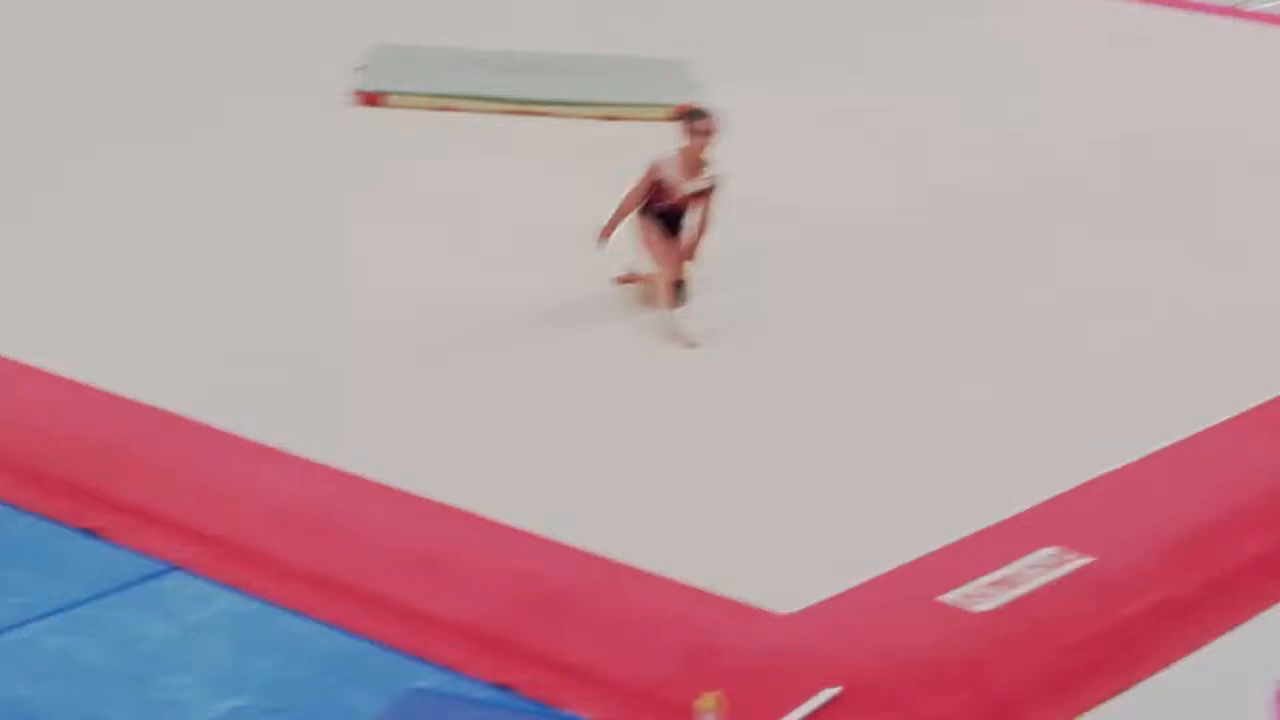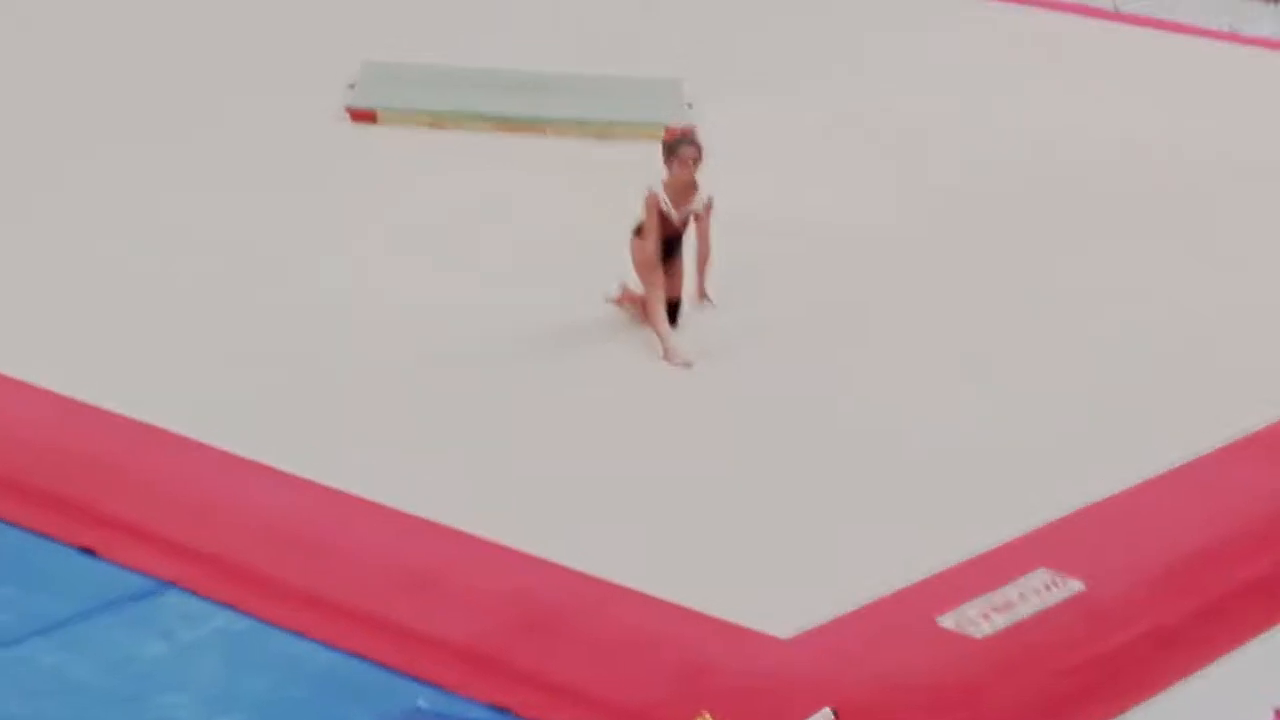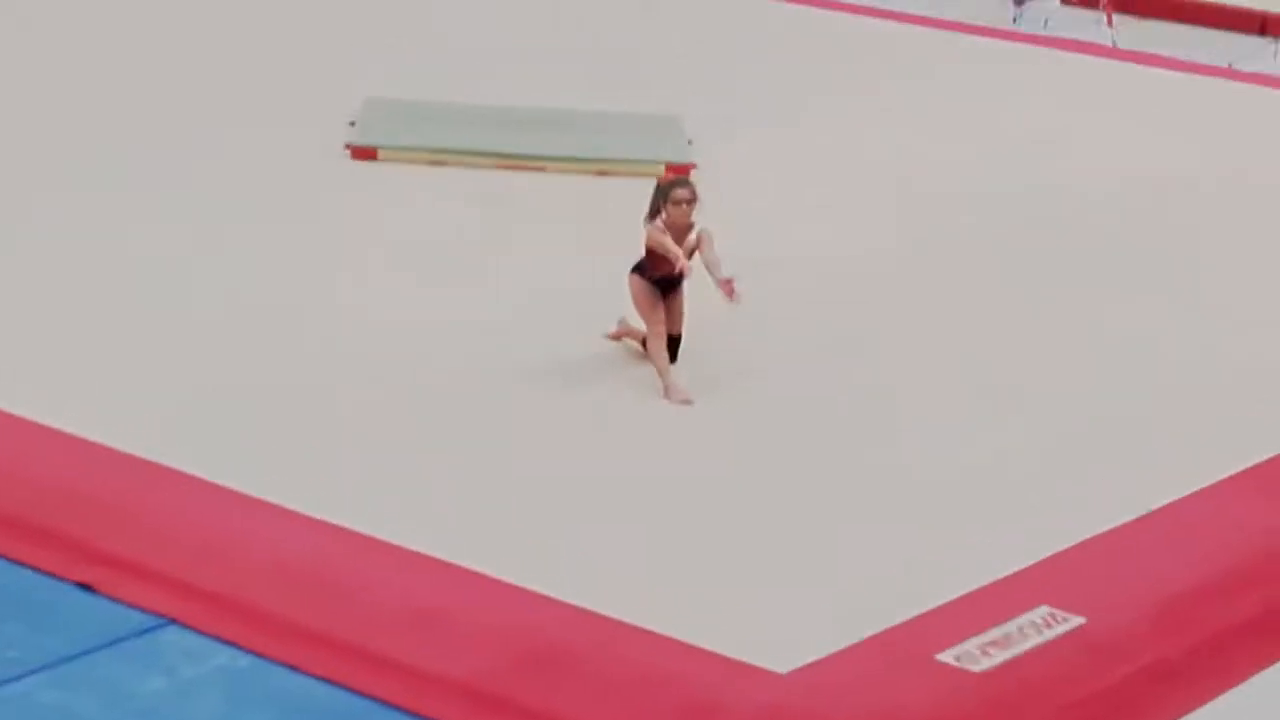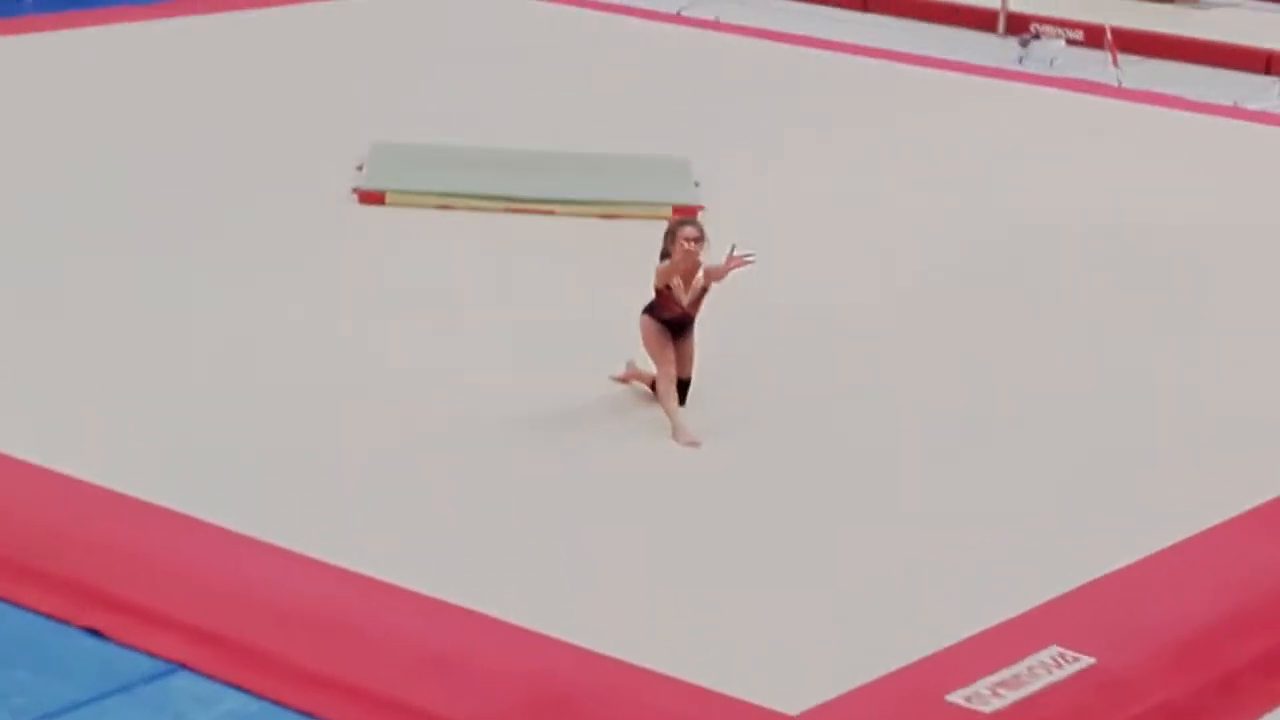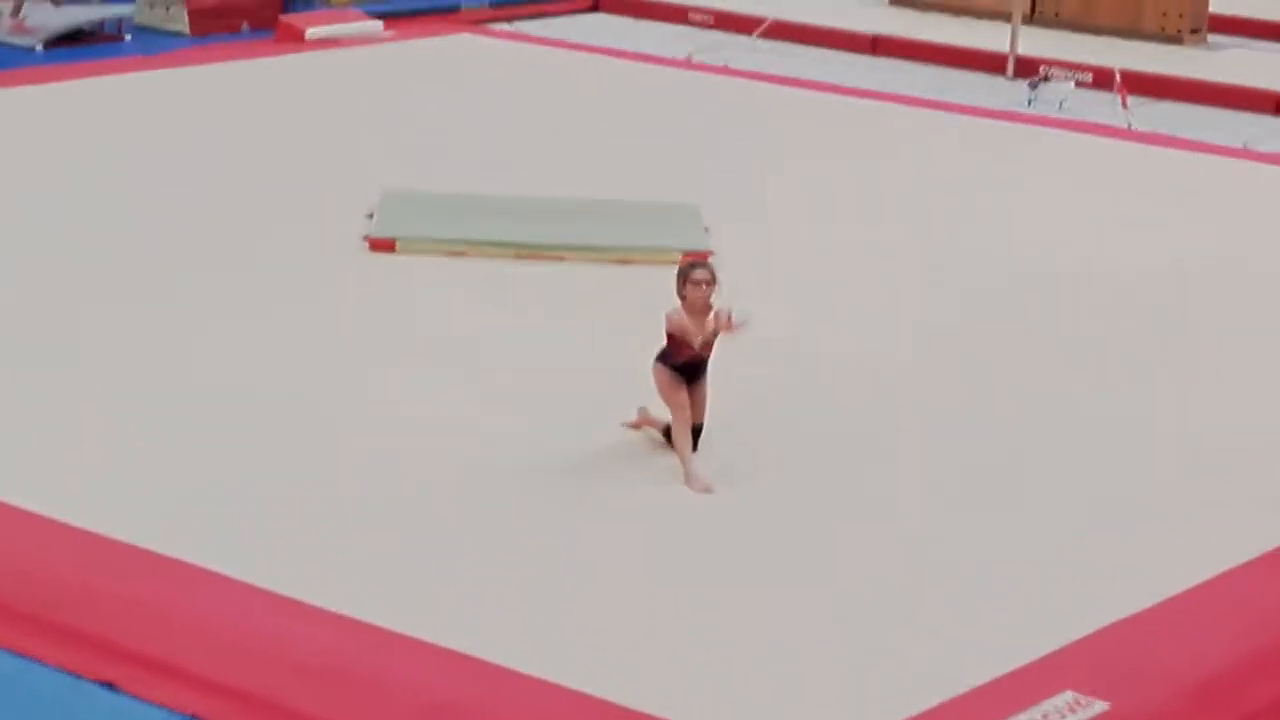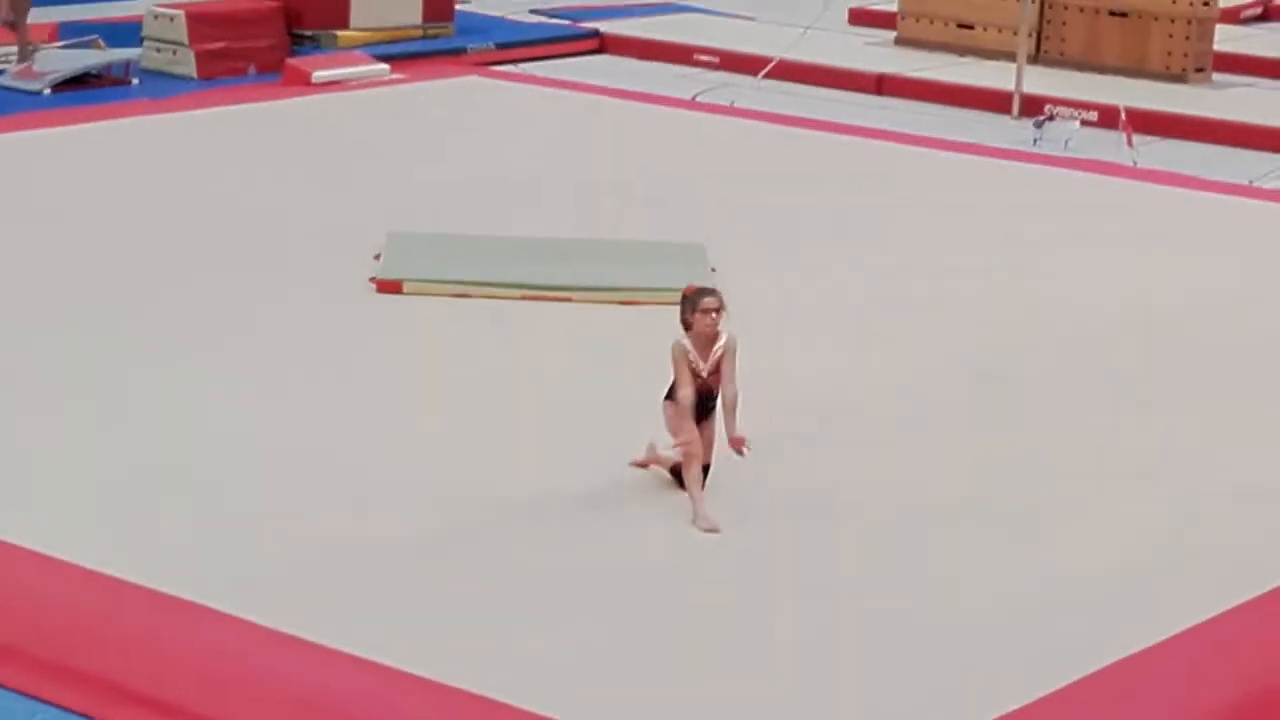
dt=0.2s
person 1, frame 1
left shoulder: (710, 177)
right shoulder: (663, 164)
left elbow: (703, 217)
right elbow: (634, 197)
left wrist: (691, 247)
right wrist: (610, 226)
left hip: (675, 225)
right hip: (651, 219)
left knee: (677, 294)
right knee: (665, 264)
left ankle: (634, 275)
right ankle: (671, 324)
person 1, frame 2
left shoulder: (703, 199)
right shoulder: (655, 194)
left elbow: (703, 242)
right elbow: (651, 243)
left wrist: (701, 284)
left hip: (674, 247)
right hip: (645, 242)
left knee: (671, 317)
right knee: (656, 288)
left ankle: (628, 294)
right ankle: (669, 347)
person 1, frame 3
left shoulder: (699, 234)
right shoulder: (655, 231)
left elbow: (709, 256)
right elbow: (667, 245)
left wrist: (721, 279)
right wrist: (680, 260)
left hip: (673, 284)
right hip: (645, 281)
left knee: (670, 352)
right knee: (657, 326)
left ankle: (627, 330)
right ankle: (669, 384)
person 1, frame 4
left shoulder: (705, 271)
right shoulder: (664, 271)
left elbow: (716, 274)
right elbow: (672, 270)
left wrist: (726, 268)
right wrist: (682, 260)
left hip: (684, 325)
right hip: (655, 321)
left knee: (681, 387)
right knee: (667, 367)
left ankle: (635, 372)
right ankle: (678, 426)
person 1, frame 5
left shoulder: (718, 314)
right shoulder: (675, 316)
left elbow: (721, 326)
right elbow: (688, 328)
left wrist: (726, 326)
right wrist: (702, 326)
left hip: (697, 369)
right hip: (669, 368)
left knee: (692, 439)
right knee: (682, 412)
left ankle: (647, 418)
right ankle: (691, 472)
person 1, frame 6
left shoulder: (727, 342)
right shoulder: (681, 347)
left elbow: (729, 387)
right elbow: (684, 390)
left wrist: (732, 431)
right wrist: (685, 436)
left hip: (707, 407)
right hip: (677, 404)
left knee: (697, 476)
right knee: (694, 445)
left ankle: (655, 456)
right ankle: (699, 509)
